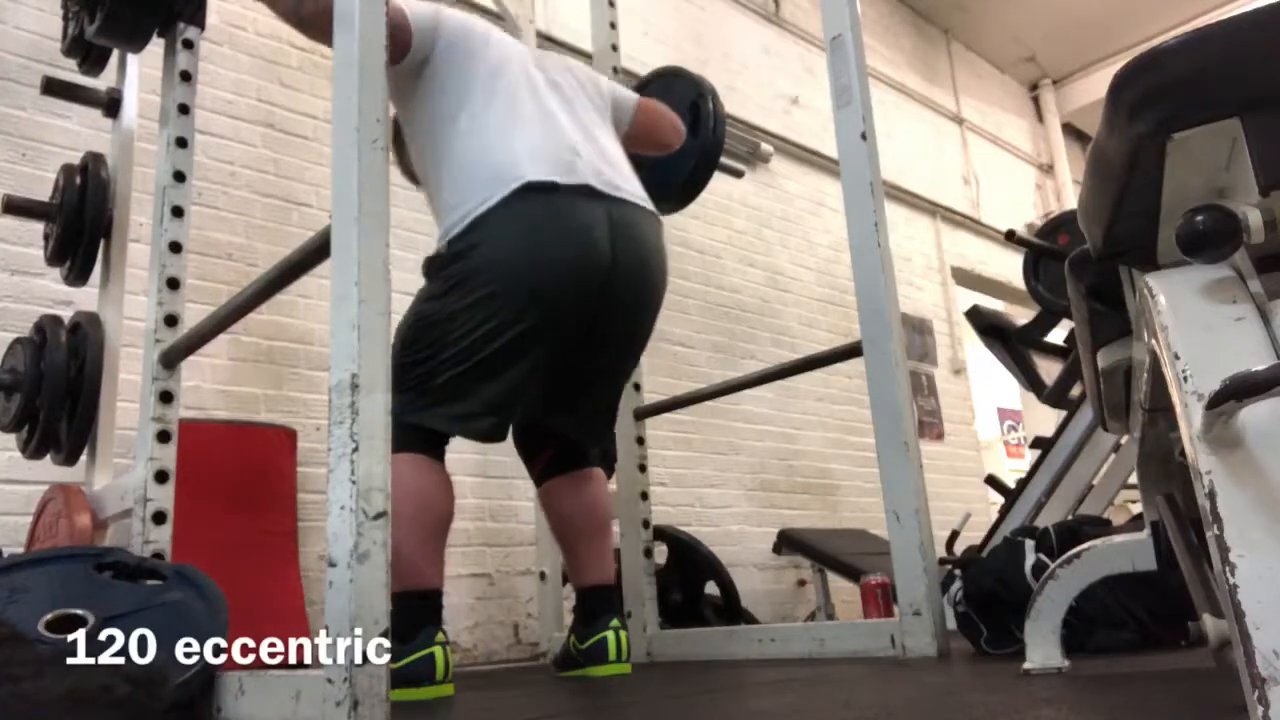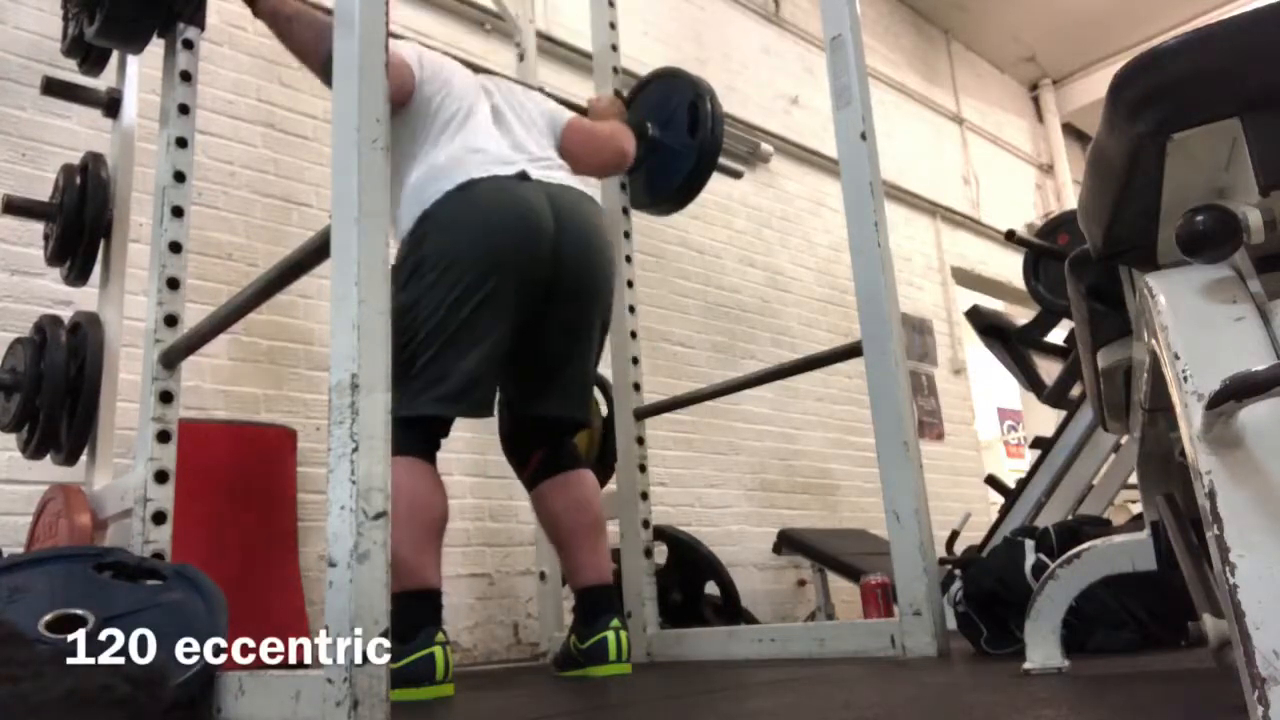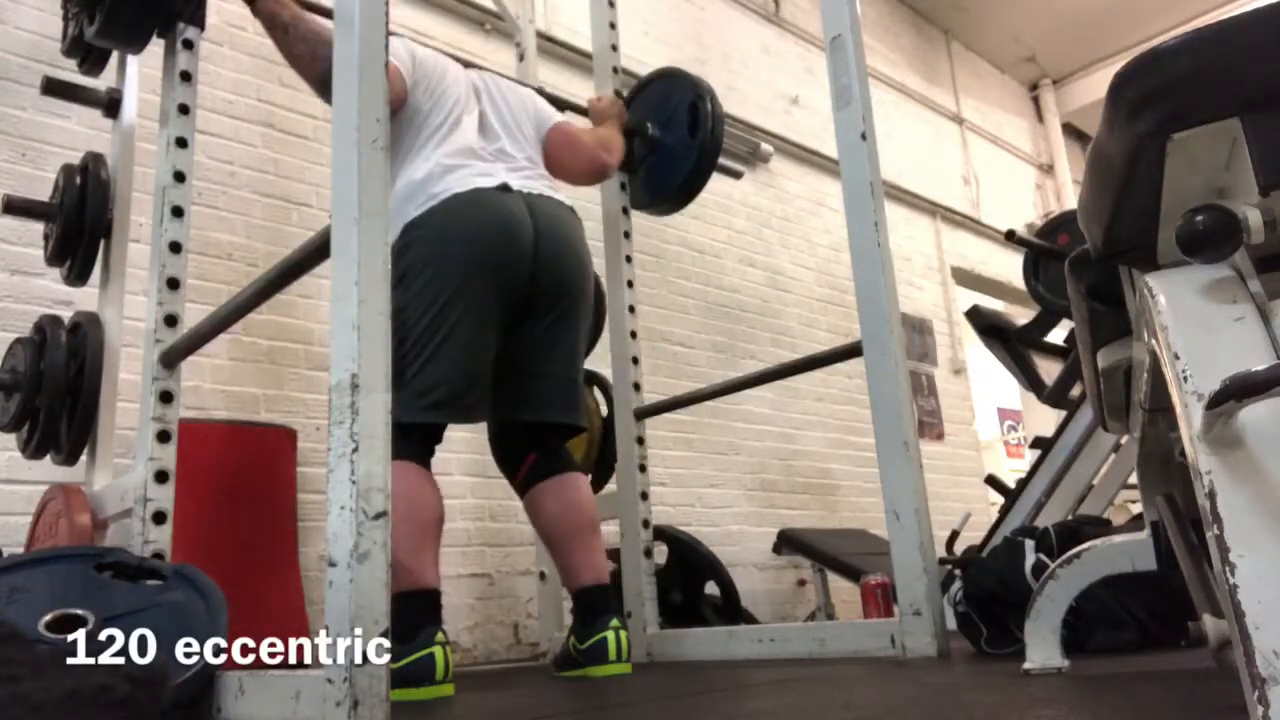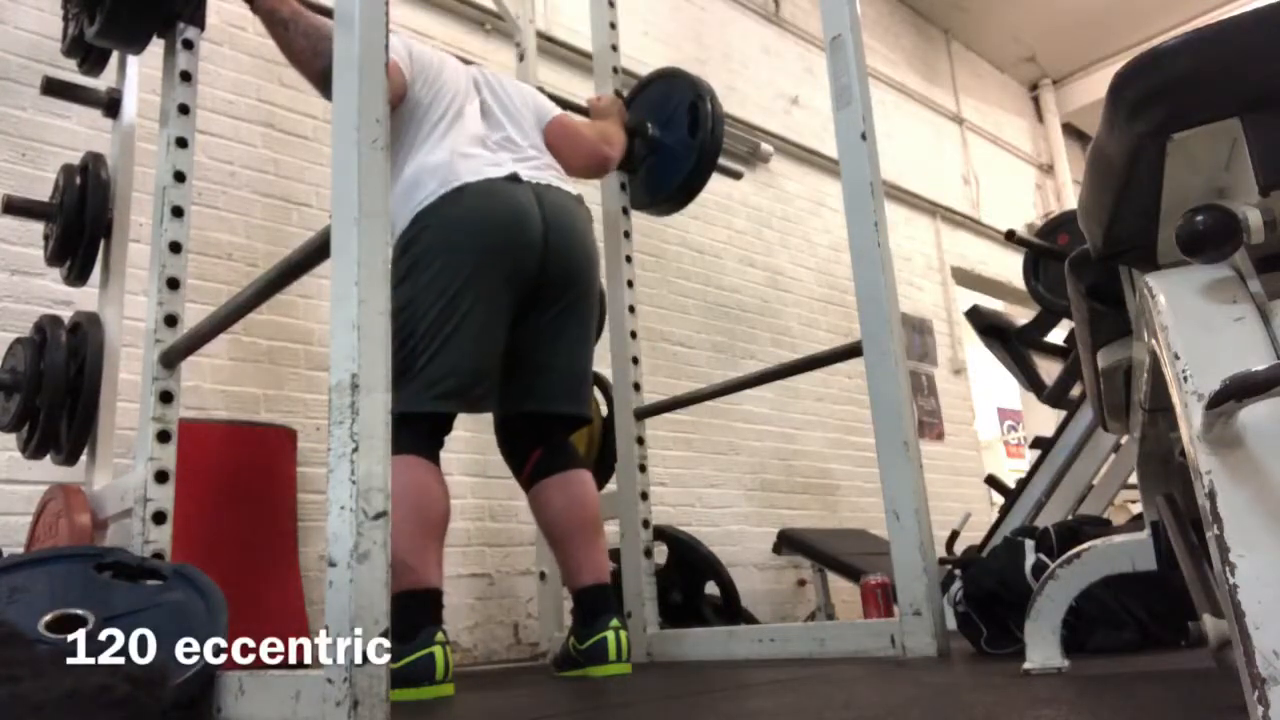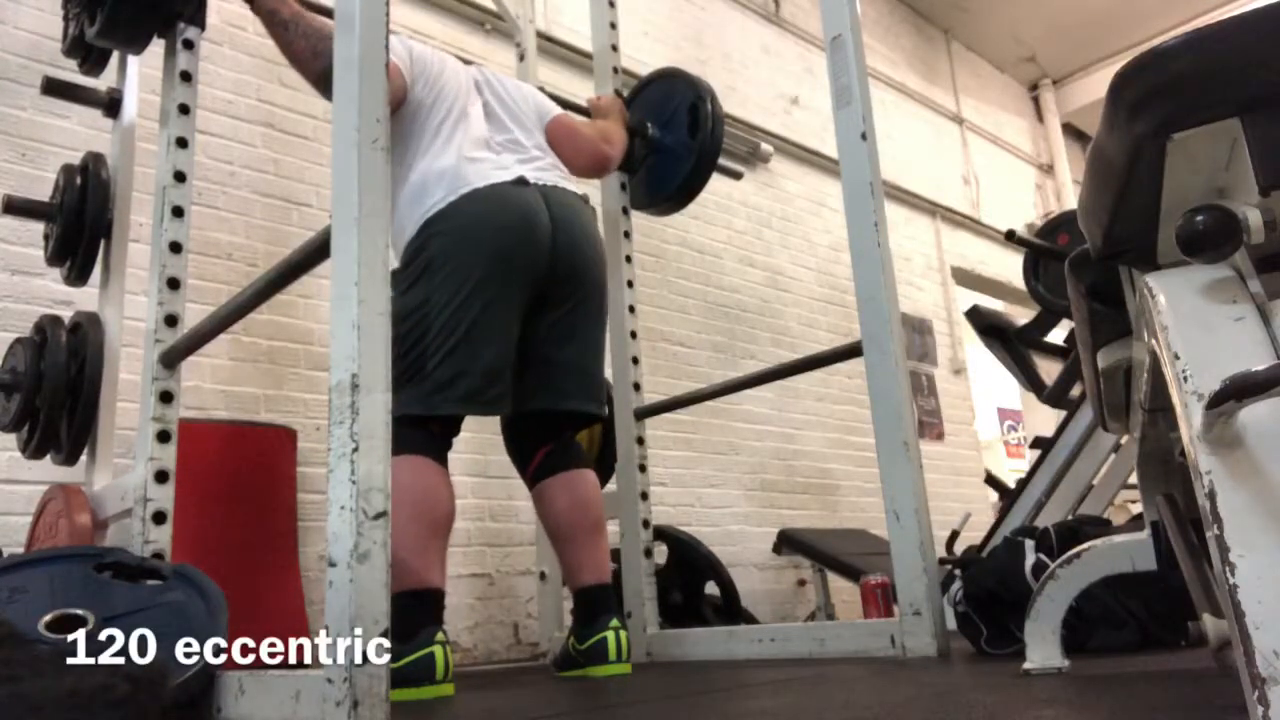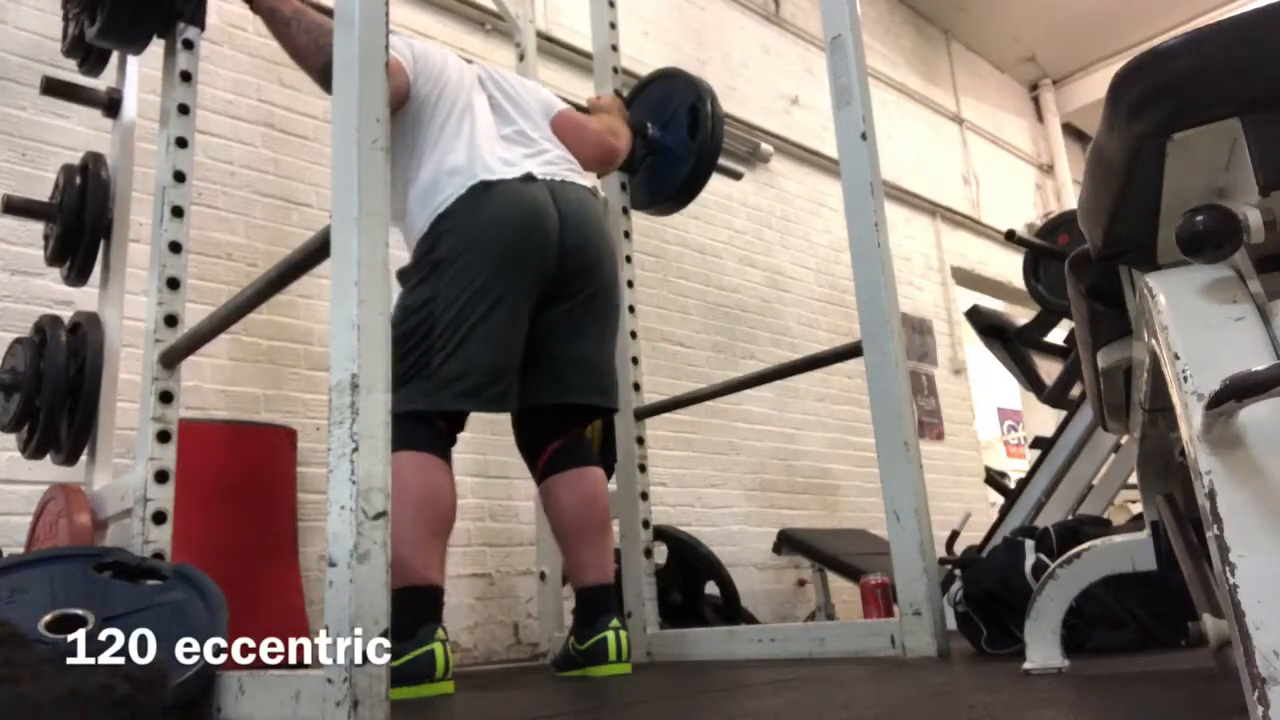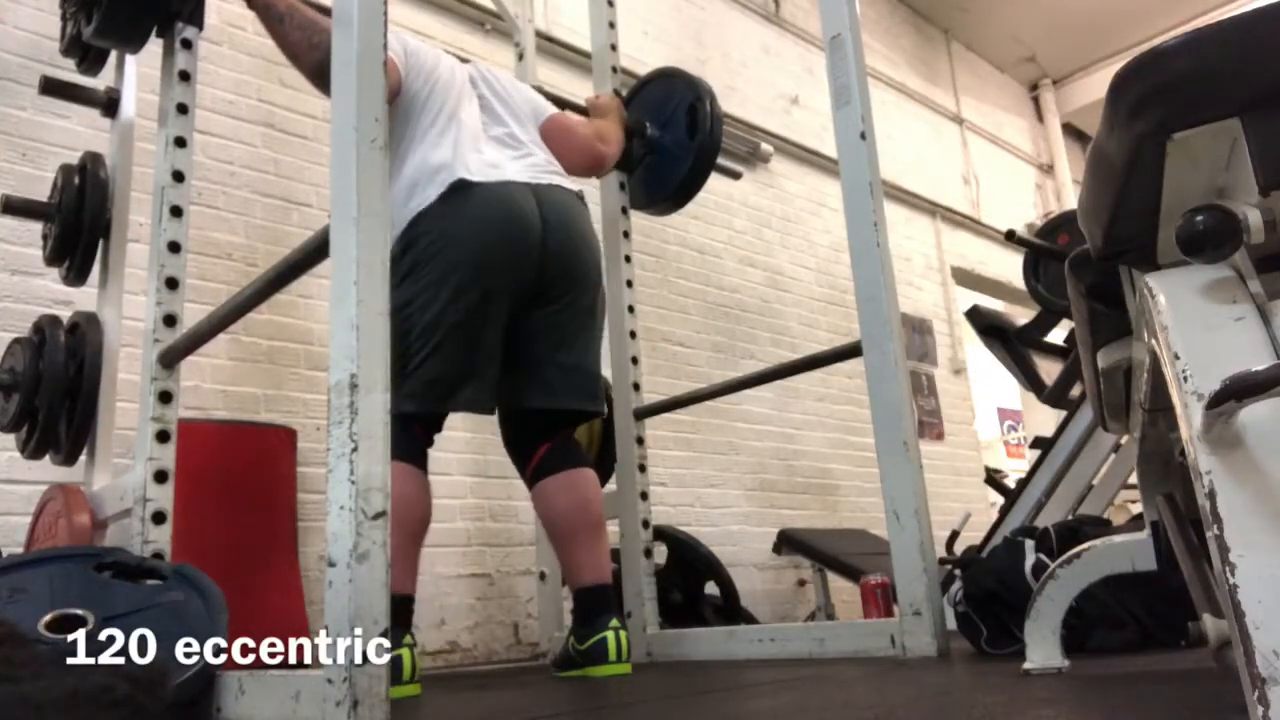
dt=0.4s
person 1, frame 1
right shoulder: (558, 67)
right elbow: (670, 131)
right wrist: (609, 118)
left hip: (524, 231)
right hip: (634, 241)
left knee: (408, 422)
right knee: (560, 438)
left ankle: (415, 642)
right ankle: (601, 626)
person 1, frame 2
left shoulder: (412, 63)
right shoulder: (517, 94)
right elbow: (613, 152)
right wrist: (612, 118)
left hip: (475, 218)
right hip: (579, 226)
left knee: (404, 426)
right knee: (545, 437)
left ankle: (415, 641)
right ankle: (600, 626)
person 1, frame 3
right shoulder: (510, 91)
right elbow: (594, 161)
right wrist: (611, 122)
left hip: (458, 229)
right hip: (557, 235)
left knee: (399, 432)
right knee: (535, 443)
left ankle: (415, 640)
right ankle: (599, 626)
person 1, frame 4
right shoulder: (505, 85)
right elbow: (595, 153)
right wrist: (612, 118)
left hip: (466, 219)
right hip: (563, 225)
left knee: (405, 423)
right knee: (540, 437)
left ankle: (415, 639)
right ankle: (599, 625)
person 1, frame 5
right shoulder: (507, 86)
right elbow: (597, 153)
right wrist: (612, 117)
left hip: (475, 223)
right hip: (570, 225)
left knee: (410, 423)
right knee: (546, 435)
left ankle: (415, 640)
right ankle: (599, 627)
person 1, frame 6
right shoulder: (506, 78)
right elbow: (603, 147)
right wrist: (615, 116)
left hip: (485, 218)
right hip: (579, 221)
left knee: (414, 419)
right knee: (555, 432)
left ankle: (414, 638)
right ankle: (600, 626)
person 1, frame 7
right shoulder: (500, 82)
right elbow: (593, 152)
right wrist: (610, 116)
left hip: (467, 219)
right hip: (564, 224)
left knee: (399, 425)
right knee: (545, 435)
left ankle: (389, 642)
right ankle: (599, 626)
